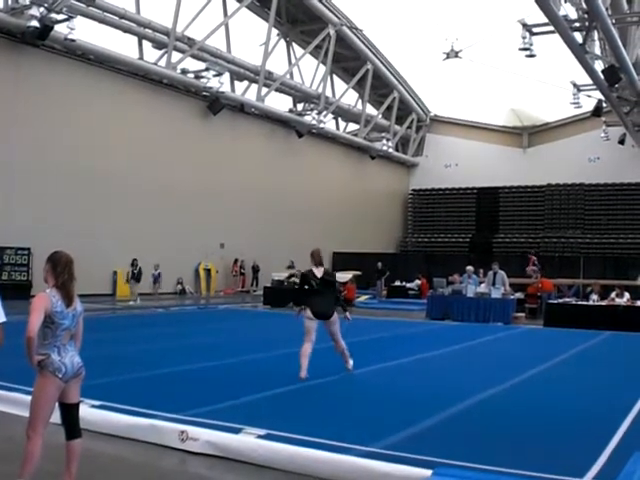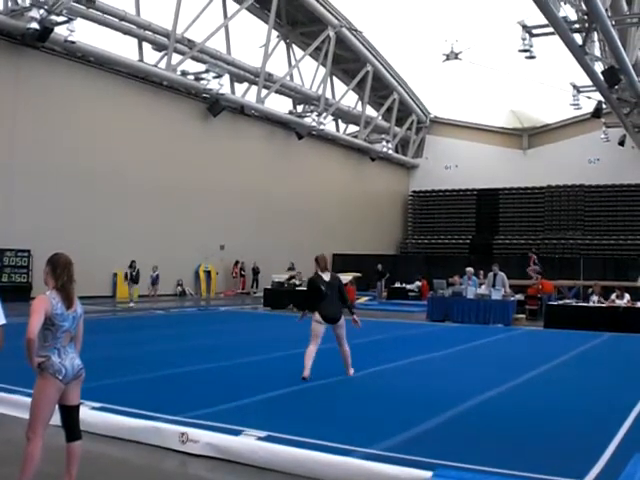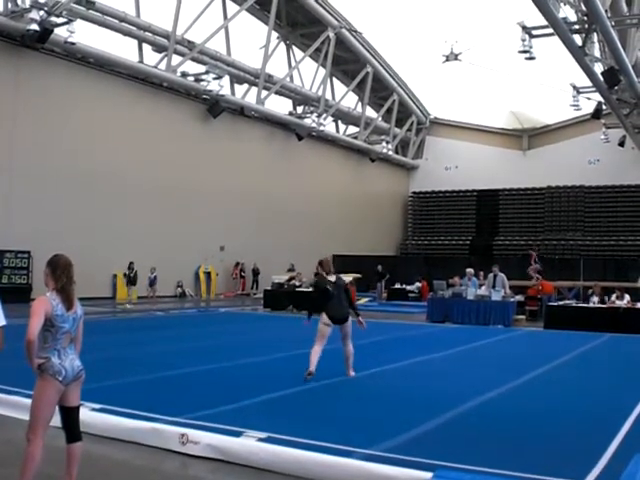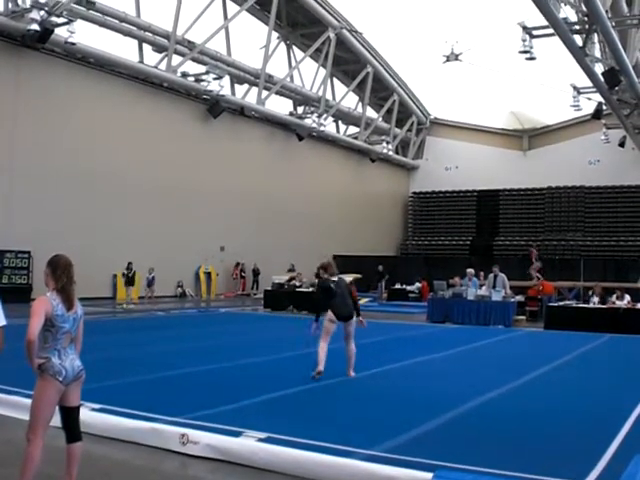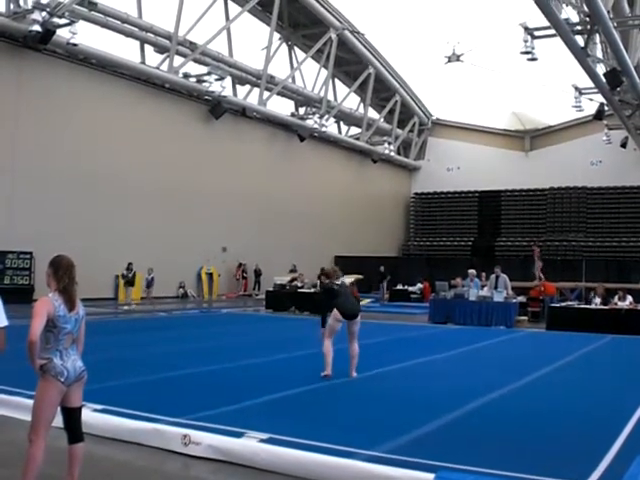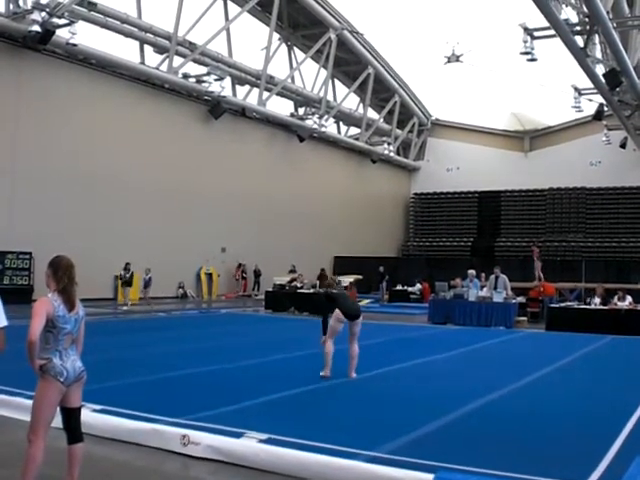
dt=0.1s
person 1, frame 1
left shoulder: (43, 298)
right shoulder: (76, 300)
left elbow: (31, 333)
left wrist: (32, 357)
right wrist: (69, 358)
left hip: (53, 367)
right hip: (74, 364)
left knee: (35, 432)
right knee: (72, 426)
person 1, frame 2
left shoulder: (43, 301)
right shoulder: (76, 302)
left elbow: (32, 335)
left wrist: (32, 360)
right wrist: (69, 360)
left hip: (53, 369)
right hip: (74, 366)
left knee: (35, 434)
right knee: (73, 428)
person 1, frame 3
left shoulder: (43, 302)
right shoulder: (76, 304)
left elbow: (31, 337)
left wrist: (32, 361)
right wrist: (69, 361)
left hip: (53, 371)
right hip: (74, 367)
left knee: (35, 435)
right knee: (73, 429)
person 1, frame 4
left shoulder: (44, 302)
right shoulder: (76, 304)
left elbow: (32, 337)
left wrist: (33, 361)
right wrist: (69, 361)
left hip: (53, 370)
right hip: (74, 367)
left knee: (35, 435)
right knee: (73, 429)
person 1, frame 5
left shoulder: (45, 303)
right shoulder: (78, 304)
left elbow: (33, 337)
left wrist: (34, 361)
right wrist: (71, 362)
left hip: (55, 371)
right hip: (76, 368)
left knee: (37, 436)
right knee: (75, 430)
person 1, frame 6
left shoulder: (45, 303)
right shoulder: (78, 305)
left elbow: (33, 338)
left wrist: (34, 362)
right wrist: (70, 362)
left hip: (55, 371)
right hip: (76, 369)
left knee: (36, 436)
right knee: (74, 430)
person 2, frame 1
left shoulder: (305, 275)
right shoulder: (330, 274)
left elbow: (301, 293)
right elbow: (338, 293)
left wrist: (301, 306)
right wrist: (345, 311)
left hip: (312, 311)
right hip: (329, 311)
left knee: (308, 342)
right knee: (337, 339)
left ankle: (303, 372)
right ankle: (348, 364)
person 2, frame 2
left shoulder: (313, 280)
right shoulder: (336, 278)
left elbow: (310, 299)
right elbow: (344, 297)
left wrist: (305, 311)
right wrist: (353, 314)
left hip: (321, 314)
right hip: (337, 315)
left knee: (313, 344)
right knee: (342, 343)
left ankle: (306, 371)
right ankle: (349, 369)
person 2, frame 3
left shoulder: (318, 282)
right shoulder: (340, 279)
right elbow: (350, 298)
left wrist: (309, 317)
right wrist: (358, 315)
left hip: (329, 315)
right hip: (344, 315)
left knee: (318, 344)
right knee: (347, 342)
left ankle: (311, 368)
right ankle: (350, 371)
person 2, frame 4
left shoulder: (322, 282)
right shoulder: (342, 280)
left elbow: (321, 303)
right elbow: (353, 298)
left wrist: (316, 321)
right wrist: (358, 315)
left hip: (334, 312)
right hip: (349, 312)
left knee: (323, 341)
right knee: (350, 341)
left ankle: (320, 367)
right ankle: (351, 371)
person 2, frame 5
left shoulder: (326, 285)
right shoulder: (344, 285)
left elbow: (325, 306)
left wrist: (323, 326)
left hip: (340, 311)
right hip: (354, 311)
left knee: (328, 339)
right knee: (353, 341)
left ankle: (328, 370)
right ankle: (353, 371)
person 2, frame 6
left shoulder: (326, 294)
right shoulder: (343, 293)
left elbow: (325, 315)
left wrist: (324, 335)
left hip: (342, 311)
right hip: (357, 311)
left knee: (329, 340)
right knee: (353, 343)
left ankle: (327, 371)
right ankle: (352, 372)
